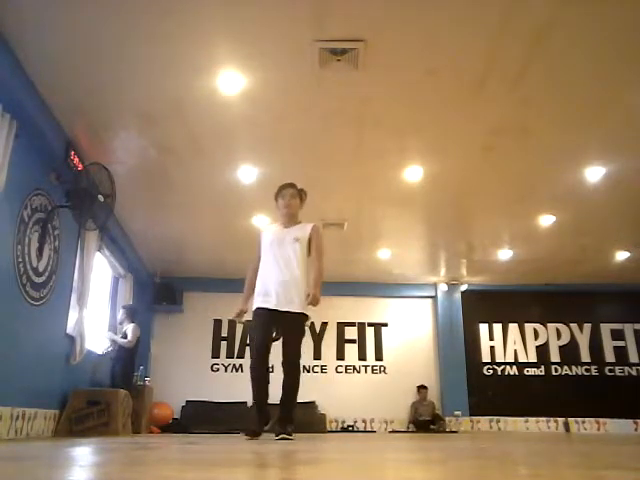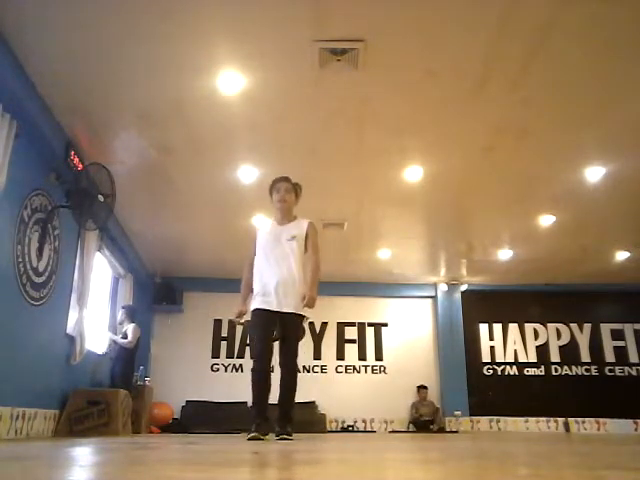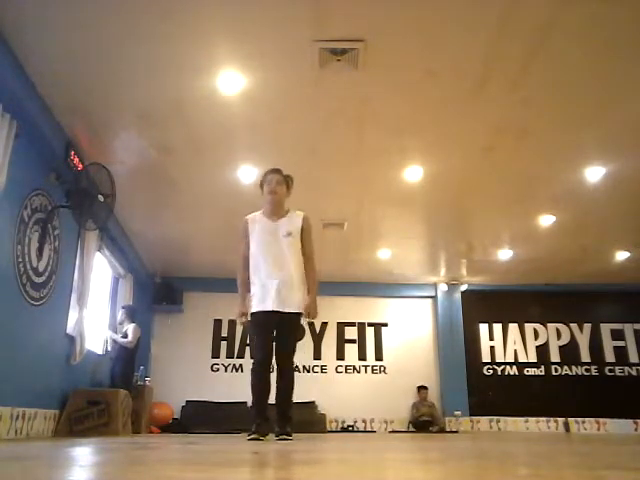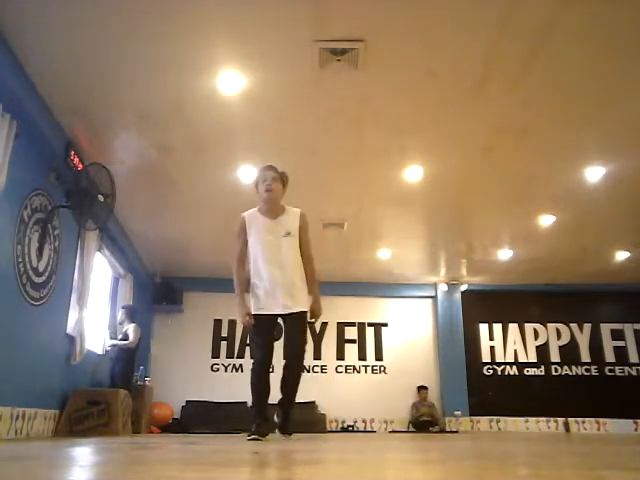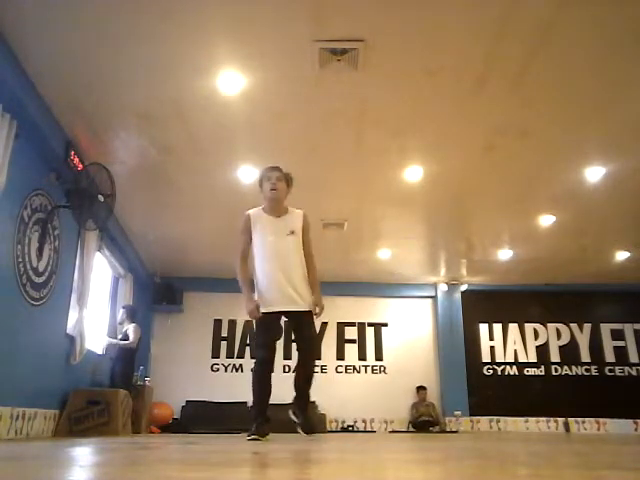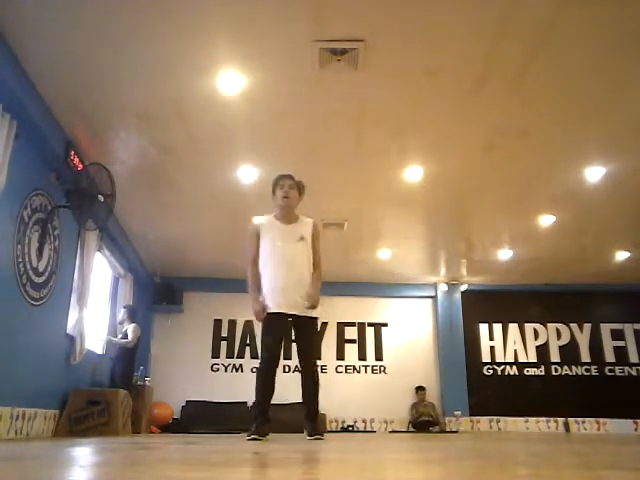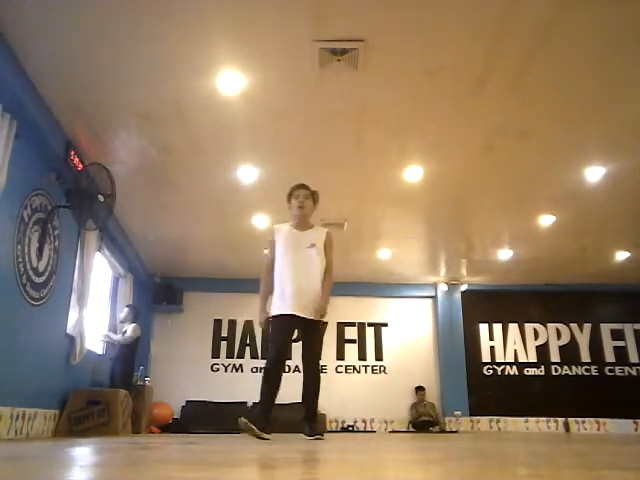
dt=0.2s
person 1, frame 1
left shoulder: (310, 230)
right shoulder: (266, 232)
left elbow: (316, 262)
right elbow: (255, 267)
left wrist: (315, 288)
right wrist: (244, 300)
left hip: (295, 303)
right hip: (265, 301)
left knee: (291, 362)
right knee: (258, 354)
left ankle: (285, 421)
right ankle: (259, 415)
person 1, frame 2
left shoulder: (306, 227)
right shoulder: (260, 230)
left elbow: (313, 260)
right elbow: (250, 266)
left wrist: (311, 289)
right wrist: (243, 301)
left hip: (293, 303)
right hip: (262, 301)
left knee: (288, 362)
right knee: (260, 358)
left ankle: (284, 422)
right ankle: (260, 421)
person 1, frame 3
left shoulder: (300, 220)
right shoulder: (250, 222)
left elbow: (309, 260)
right elbow: (244, 264)
left wrist: (312, 296)
right wrist: (243, 300)
left hip: (292, 301)
right hip: (261, 302)
left knee: (285, 361)
right knee: (261, 360)
left ankle: (283, 422)
right ankle: (260, 422)
person 1, frame 4
left shoulder: (298, 218)
right shoulder: (246, 220)
left elbow: (307, 259)
right elbow: (240, 264)
left wrist: (315, 296)
right wrist: (241, 301)
left hip: (295, 300)
right hip: (262, 301)
left knee: (295, 357)
right knee: (261, 360)
left ankle: (284, 412)
right ankle: (260, 422)
person 1, frame 5
left shoulder: (300, 218)
right shoulder: (250, 218)
left elbow: (309, 258)
right elbow: (242, 261)
left wrist: (316, 293)
right wrist: (249, 297)
left hip: (299, 299)
right hip: (267, 301)
left knee: (309, 351)
right knee: (263, 359)
left ankle: (300, 406)
right ankle: (259, 422)
person 1, frame 6
left shoulder: (310, 227)
right shoulder: (261, 226)
left elbow: (317, 265)
right elbow: (252, 264)
left wrist: (315, 289)
right wrist: (255, 298)
left hip: (305, 305)
right hip: (273, 304)
left knee: (308, 362)
right knee: (269, 359)
left ankle: (311, 420)
right ankle: (260, 422)
person 1, frame 7
left shoulder: (324, 235)
right shoulder: (278, 233)
left elbow: (329, 271)
right elbow: (268, 271)
left wrist: (324, 299)
right wrist: (262, 306)
left hip: (313, 310)
right hip: (283, 307)
left knee: (312, 364)
right knee: (275, 358)
left ankle: (310, 422)
right ankle: (262, 420)
